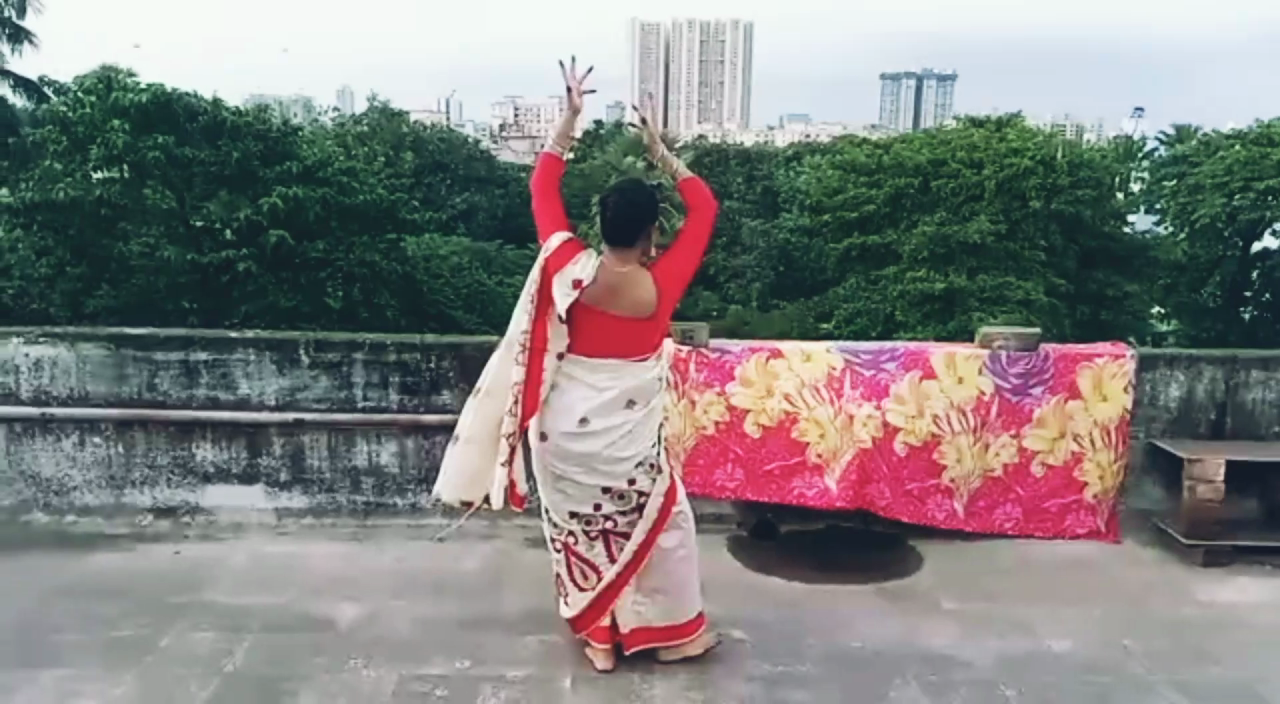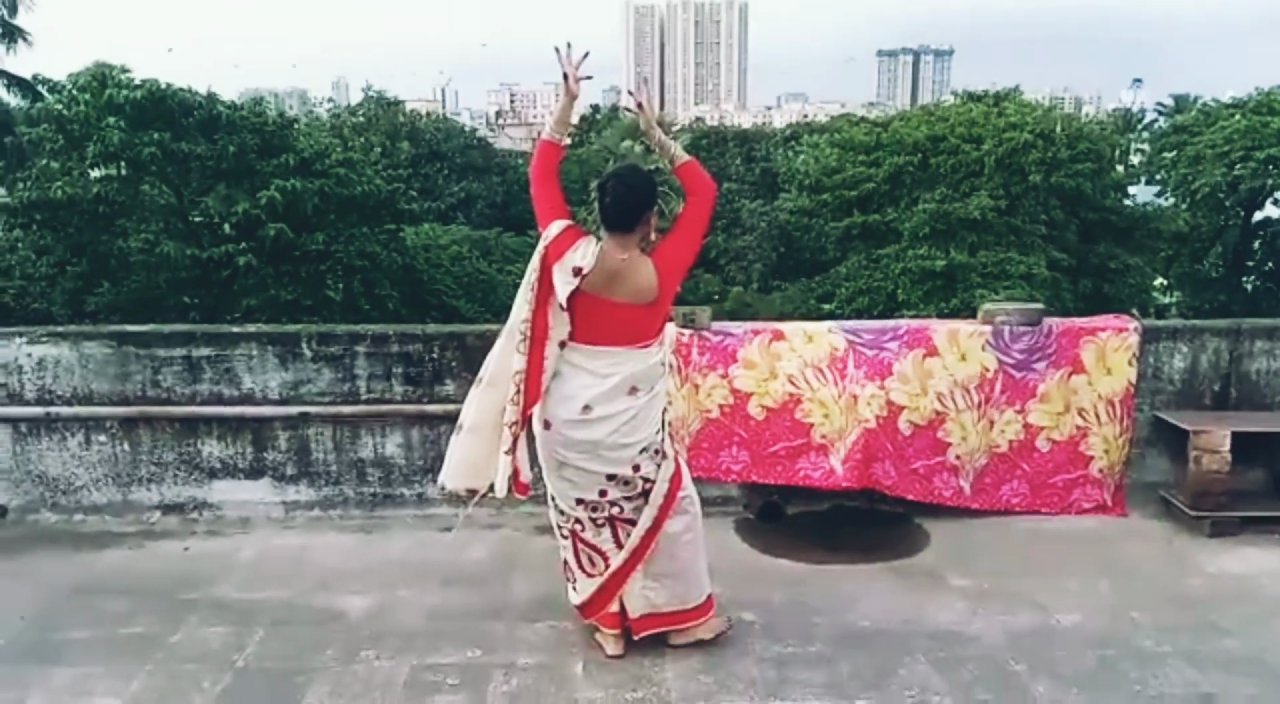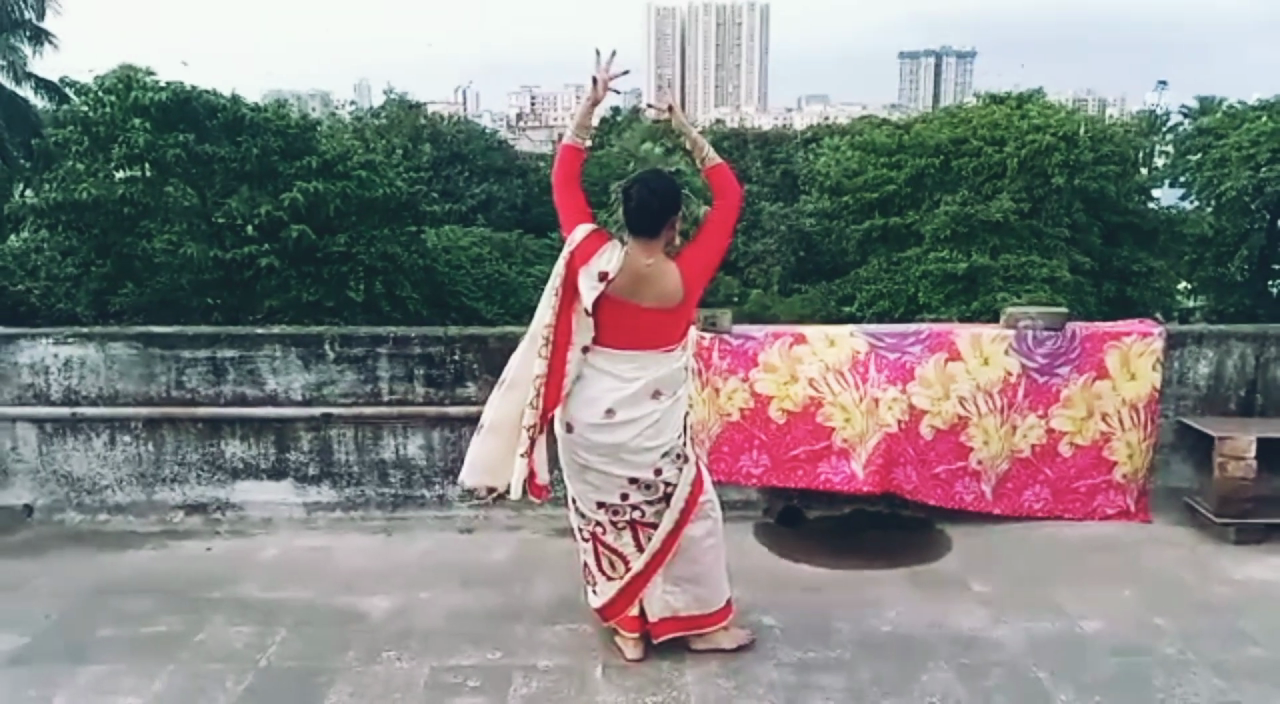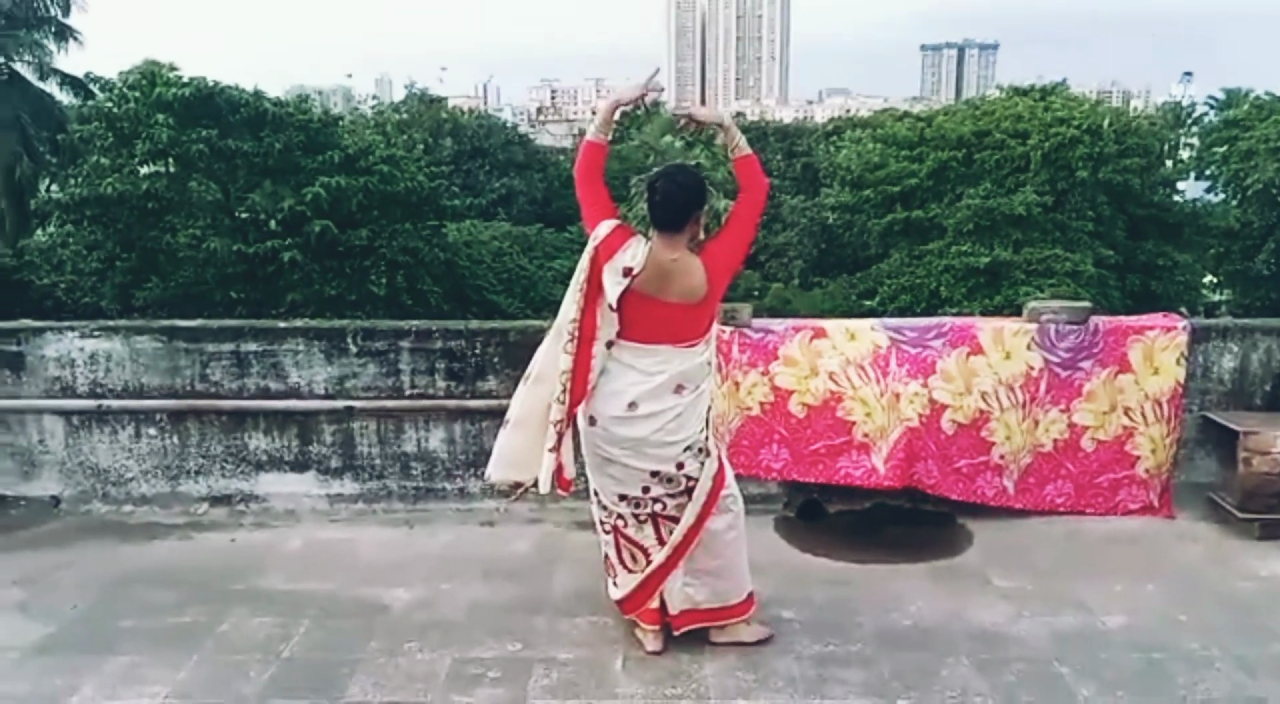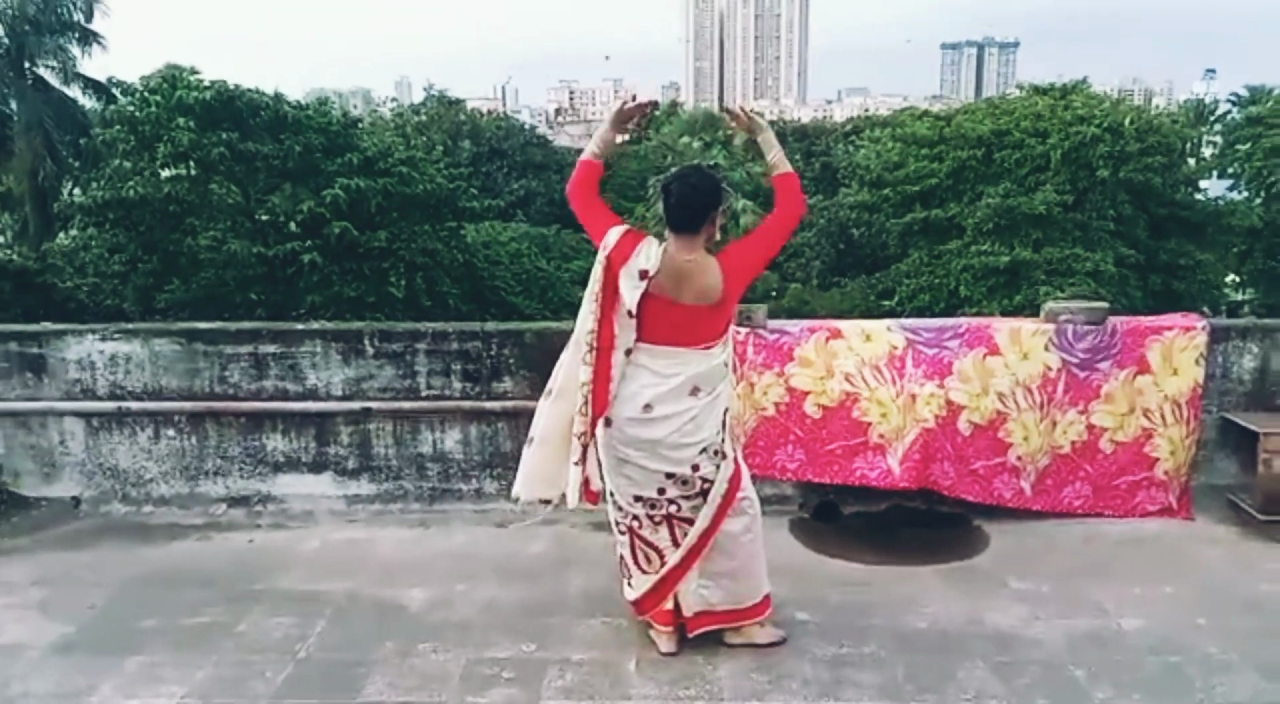
dt=1s
person 1, frame 1
left shoulder: (570, 271)
right shoulder: (661, 286)
left elbow: (543, 188)
right elbow: (704, 207)
left wrist: (570, 116)
right wrist: (659, 148)
left hip: (564, 433)
right hip: (628, 440)
left knee: (579, 532)
right knee: (663, 524)
left ankle: (598, 638)
right ankle: (675, 631)
person 1, frame 2
left shoulder: (570, 257)
right shoulder: (661, 272)
left elbow: (541, 175)
right elbow: (704, 192)
left wrist: (568, 102)
right wrist: (655, 132)
left hip: (569, 420)
right hip: (631, 425)
left knee: (586, 517)
right knee: (670, 509)
left ankle: (608, 624)
right ankle: (684, 616)
person 1, frame 3
left shoulder: (593, 261)
right shoulder: (686, 276)
left elbow: (564, 181)
right elbow: (729, 196)
left wrist: (590, 105)
right wrist: (688, 131)
left hip: (590, 423)
right hip: (654, 429)
left knee: (606, 521)
right knee: (690, 515)
left ankle: (627, 626)
right ankle: (704, 623)
person 1, frame 4
left shoulder: (618, 255)
right shoulder: (710, 271)
left elbow: (585, 176)
right elbow: (755, 191)
left wrist: (611, 107)
right wrist: (725, 127)
left hip: (613, 417)
right hip: (676, 423)
left knee: (628, 514)
right knee: (712, 507)
left ankle: (647, 620)
right ankle: (724, 616)
person 1, frame 5
left shoulder: (631, 258)
right shoulder: (728, 274)
left elbow: (580, 191)
right elbow: (791, 207)
left wrist: (609, 131)
right wrist: (764, 137)
left hip: (630, 421)
right hip: (694, 426)
left knee: (643, 517)
right knee: (729, 511)
left ankle: (662, 622)
right ankle: (740, 617)
